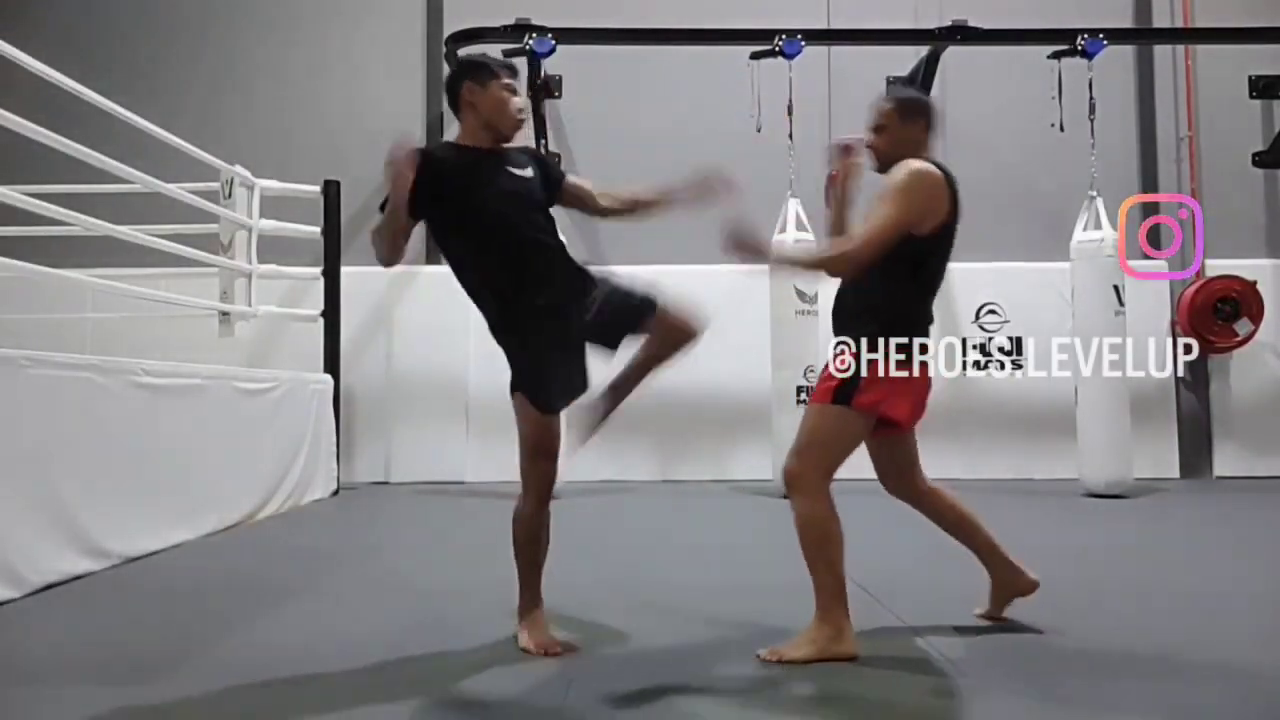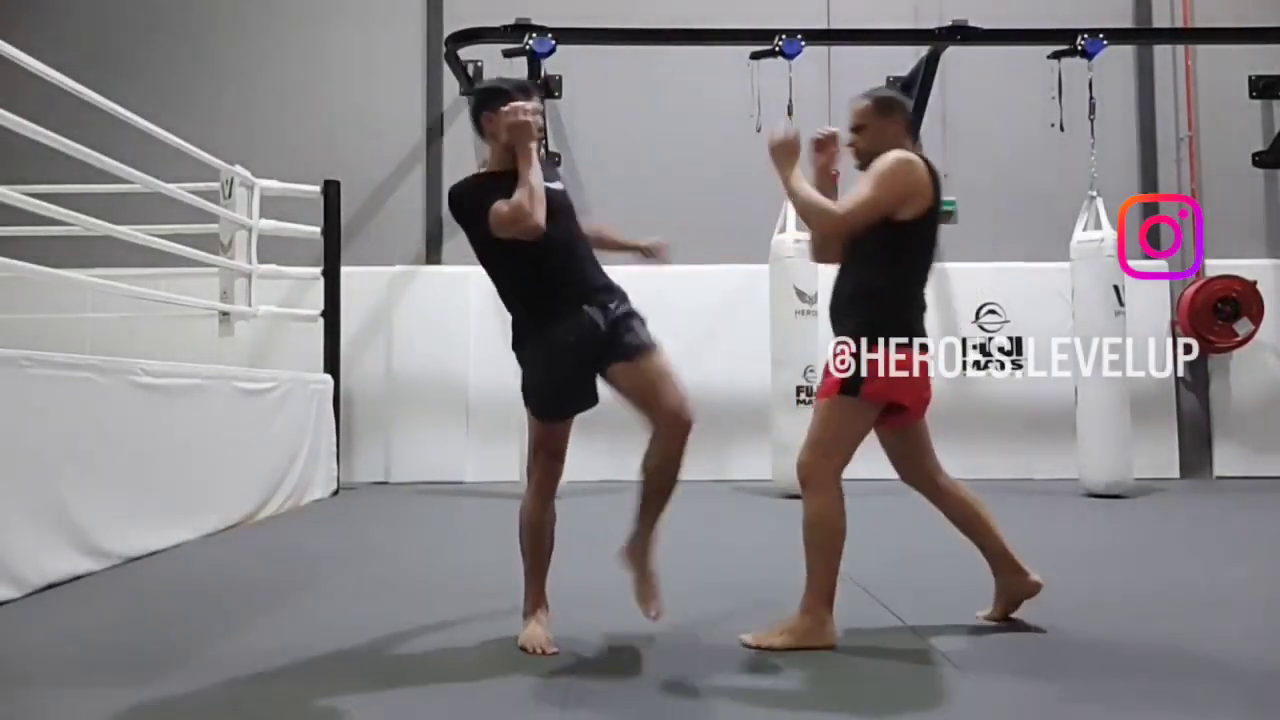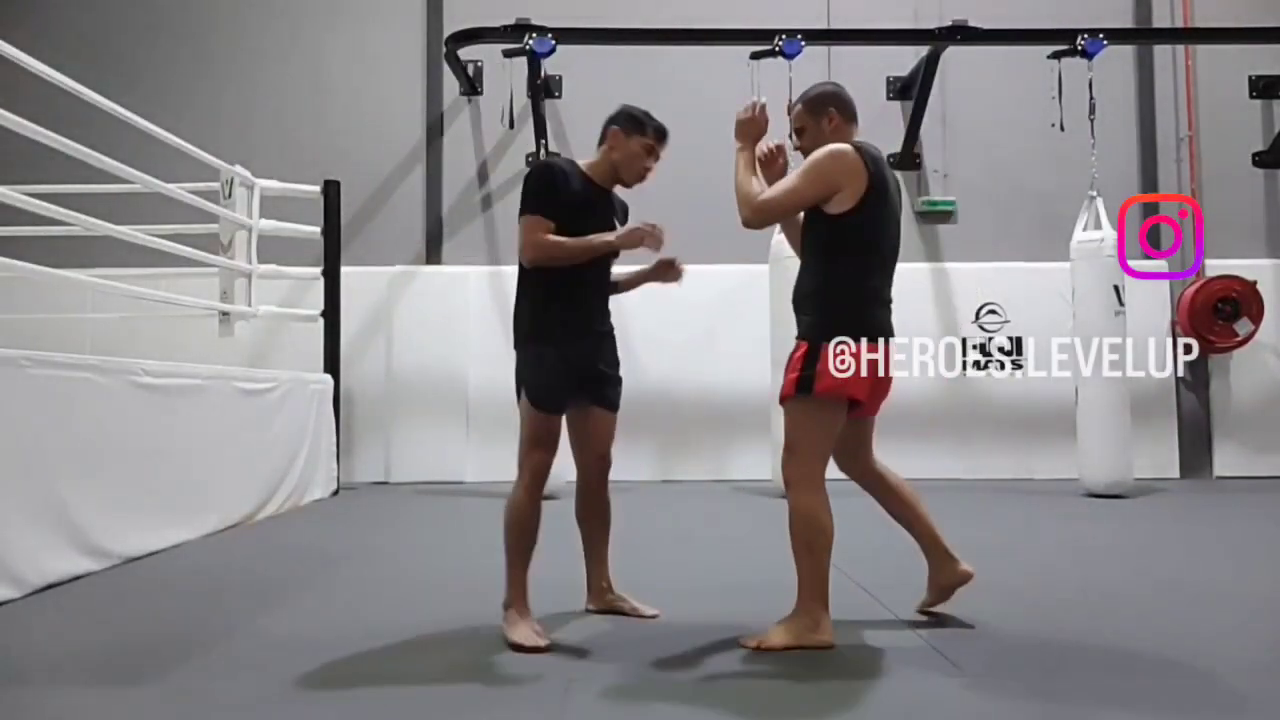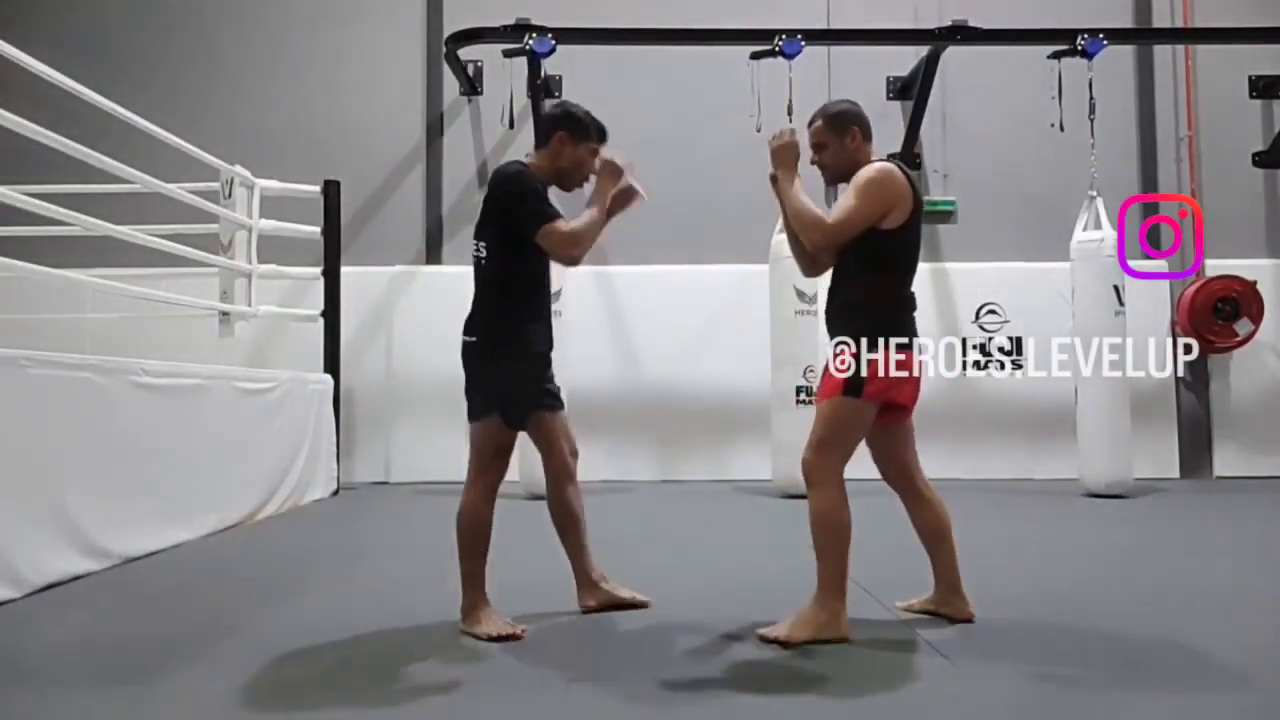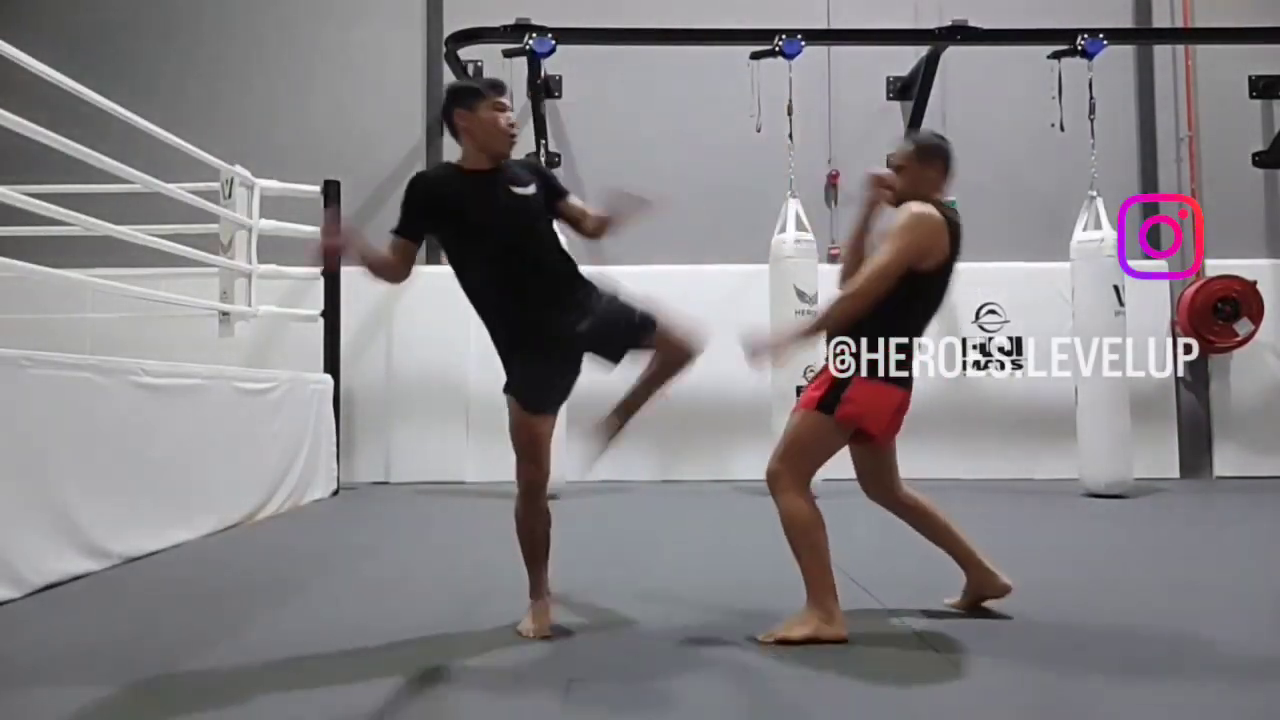
dt=0.5s
person 1, frame 1
left shoulder: (527, 160)
right shoulder: (432, 168)
left elbow: (605, 204)
right elbow: (388, 255)
left wrist: (678, 195)
right wrist: (398, 193)
left hip: (580, 294)
right hip: (531, 333)
left knee: (681, 328)
right knee: (539, 477)
left ankle: (611, 398)
right ankle: (530, 610)
person 1, frame 2
left shoulder: (545, 171)
right shoulder: (470, 195)
right elbow: (528, 224)
left wrist: (634, 244)
right wrist: (525, 152)
left hip: (607, 310)
right hip: (547, 336)
left knee: (675, 417)
right knee: (544, 477)
left ankle: (640, 548)
right ankle: (535, 609)
person 1, frame 3
left shoulder: (614, 208)
right shoulder: (551, 177)
right elbow: (532, 252)
left wrist: (649, 273)
right wrist: (617, 241)
left hip: (596, 343)
right hip: (546, 344)
left knee: (596, 470)
right knee: (534, 473)
left ankle: (599, 587)
right ankle: (515, 605)
person 1, frame 4
left shoulder: (529, 188)
right shoulder: (515, 182)
left elbow: (568, 243)
right elbow: (569, 249)
left wrist: (611, 204)
right wrist: (602, 194)
left hip: (526, 350)
right hip: (498, 350)
left knee: (563, 459)
right knee: (487, 473)
left ankle: (591, 583)
right ankle: (473, 603)
person 1, frame 5
left shoulder: (529, 174)
right shoulder: (434, 188)
left elbow: (588, 224)
right elbow: (397, 269)
left wrist: (613, 215)
right wrist: (353, 249)
left hip: (581, 305)
right hip: (529, 345)
left knee: (679, 349)
right knee: (533, 476)
left ankle: (619, 416)
right ankle: (539, 596)
person 2, frame 1
left shoulder: (919, 178)
right shoulder: (909, 187)
left elbow: (853, 255)
right elbow: (848, 262)
left wrist: (771, 253)
right wrist: (839, 196)
left hip: (876, 354)
right hip: (892, 355)
left knee: (803, 475)
right knee: (905, 480)
left ankle: (833, 628)
right ankle: (1007, 574)
person 2, frame 2
left shoulder: (902, 166)
right shoulder: (885, 183)
left elbow: (834, 223)
right elbow: (830, 249)
left wrist: (789, 173)
right wrist: (821, 176)
left hip: (875, 345)
right hip: (887, 346)
left knee: (817, 470)
right knee: (923, 474)
left ankle: (815, 619)
right ankle: (1011, 576)
person 2, frame 3
left shoulder: (838, 160)
right shoulder: (874, 171)
left elbow: (753, 214)
left wrist: (745, 149)
right wrist: (779, 182)
left hip: (833, 340)
right hip: (865, 339)
left knee: (801, 472)
right knee: (858, 463)
left ankle: (811, 618)
right ankle: (944, 564)
person 2, frame 4
left shoulder: (880, 177)
right shoulder: (866, 191)
left elbow: (821, 234)
right elbow: (813, 263)
left wrist: (786, 178)
right wrist: (786, 193)
left hip: (870, 348)
right hip: (880, 349)
left knee: (821, 466)
right knee: (904, 475)
left ankle: (829, 610)
right ankle: (950, 593)
person 2, frame 5
left shoulder: (920, 219)
right shoulder: (927, 224)
left elbow: (857, 297)
right elbow: (855, 282)
left wrist: (789, 337)
right wrist: (867, 215)
left hip: (863, 369)
right hip: (885, 372)
left knee: (785, 476)
right knee: (883, 489)
left ankle: (823, 613)
right ankle: (981, 576)
